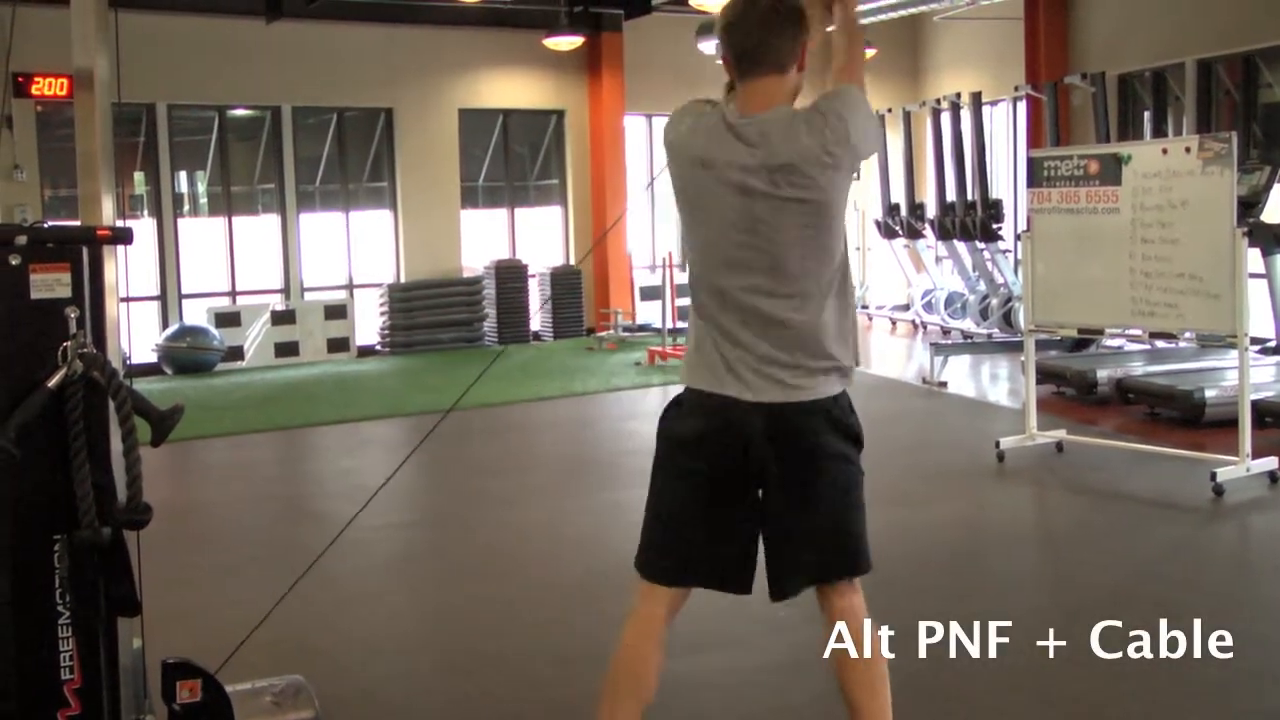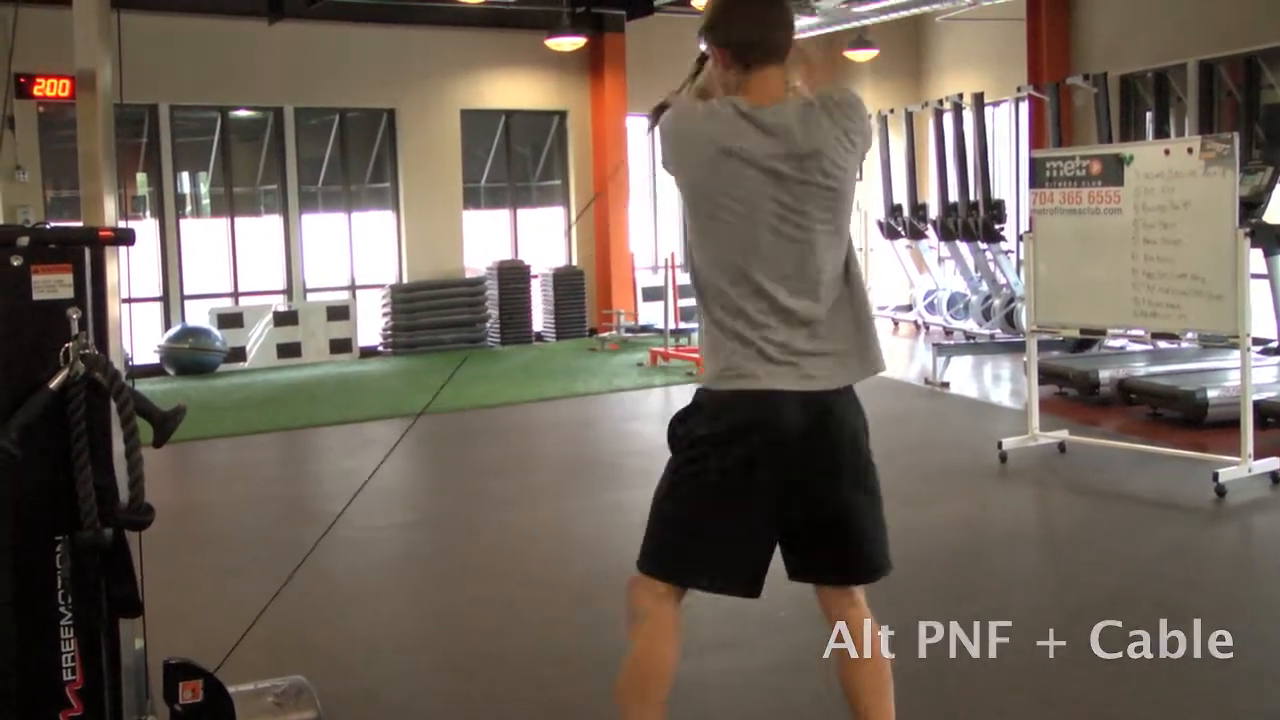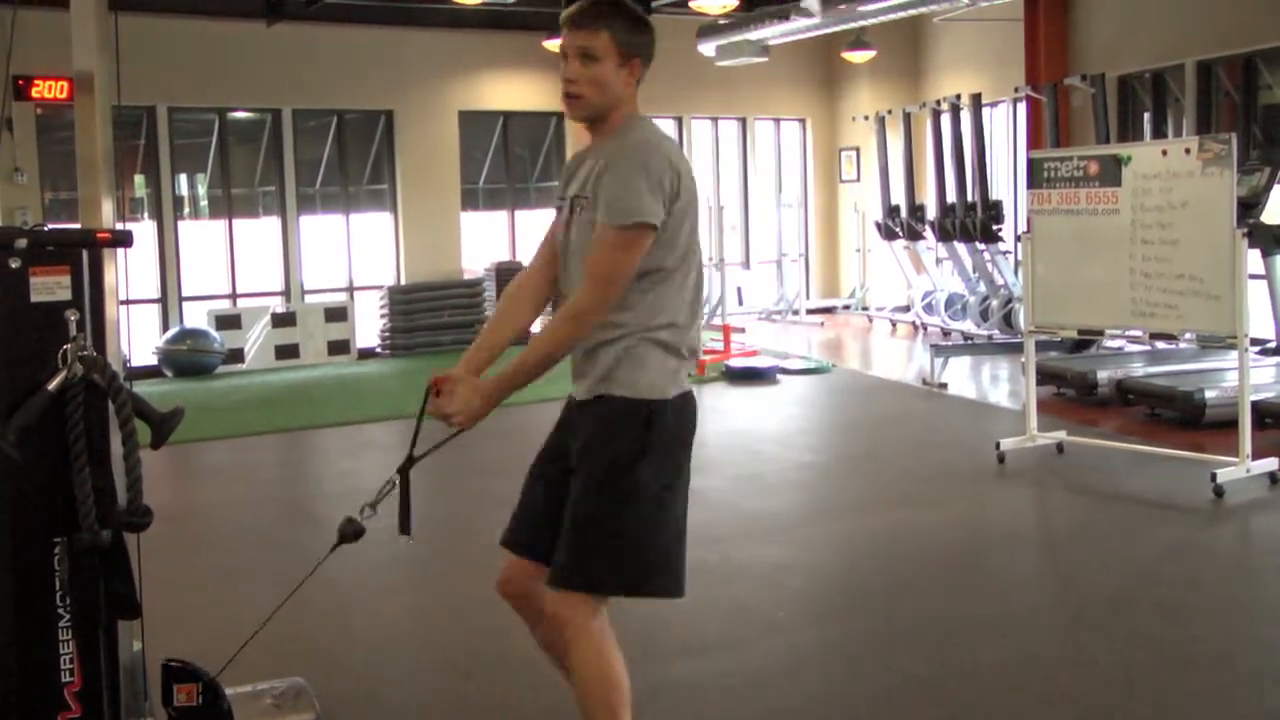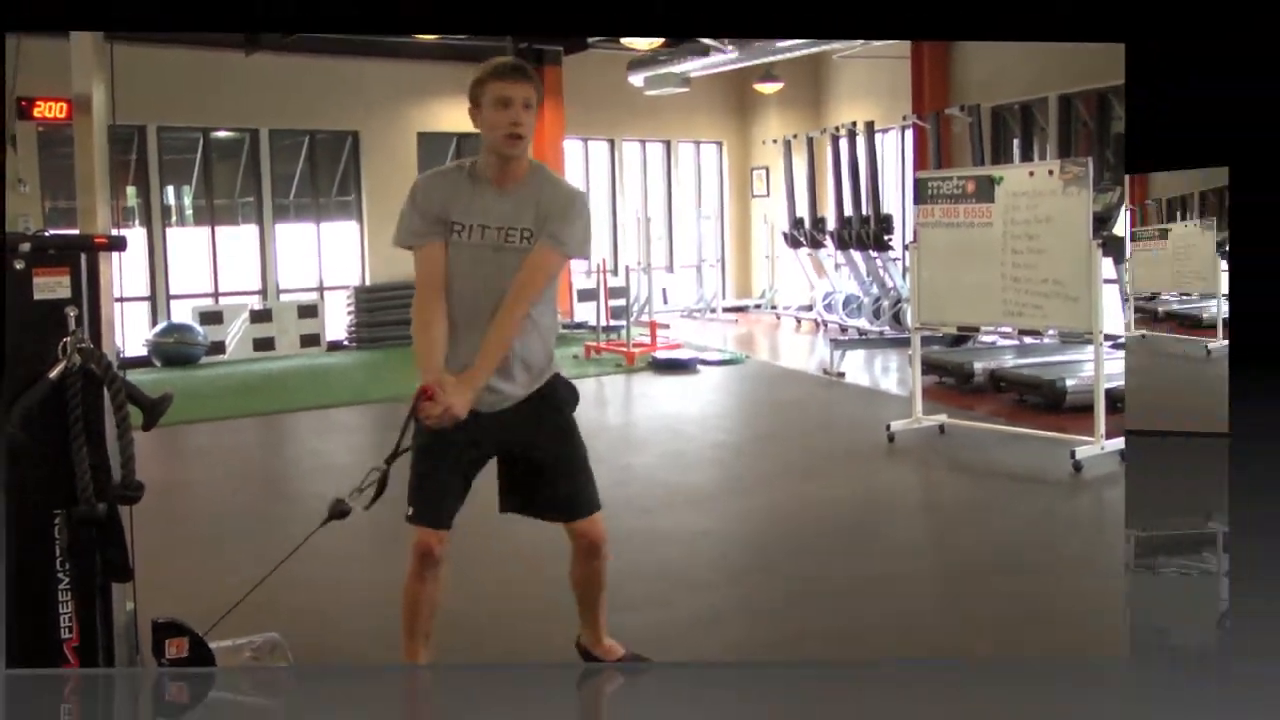
dt=0.5s
person 1, frame 1
left shoulder: (689, 134)
right shoulder: (826, 134)
right elbow: (847, 67)
left hip: (713, 406)
right hip: (813, 408)
left knee: (656, 598)
right knee: (844, 598)
person 1, frame 2
left shoulder: (688, 130)
right shoulder: (840, 125)
left wrist: (708, 81)
left hip: (736, 404)
right hip: (827, 401)
left knee: (653, 596)
right knee: (845, 600)
person 1, frame 3
left shoulder: (645, 159)
right shoulder: (586, 160)
left elbow: (593, 304)
right elbow: (541, 280)
left wrist: (493, 389)
right wrist: (468, 367)
left hip: (641, 405)
right hip: (592, 401)
left knee: (578, 601)
right knee: (519, 579)
person 1, frame 4
left shoulder: (562, 202)
right shoulder: (433, 192)
left elbow: (520, 301)
right elbow: (430, 295)
left wrist: (471, 383)
right wrist: (433, 377)
left hip: (533, 391)
right hip: (454, 393)
left knee: (590, 535)
right knee: (427, 546)
left ankle: (595, 641)
right ankle: (413, 673)
